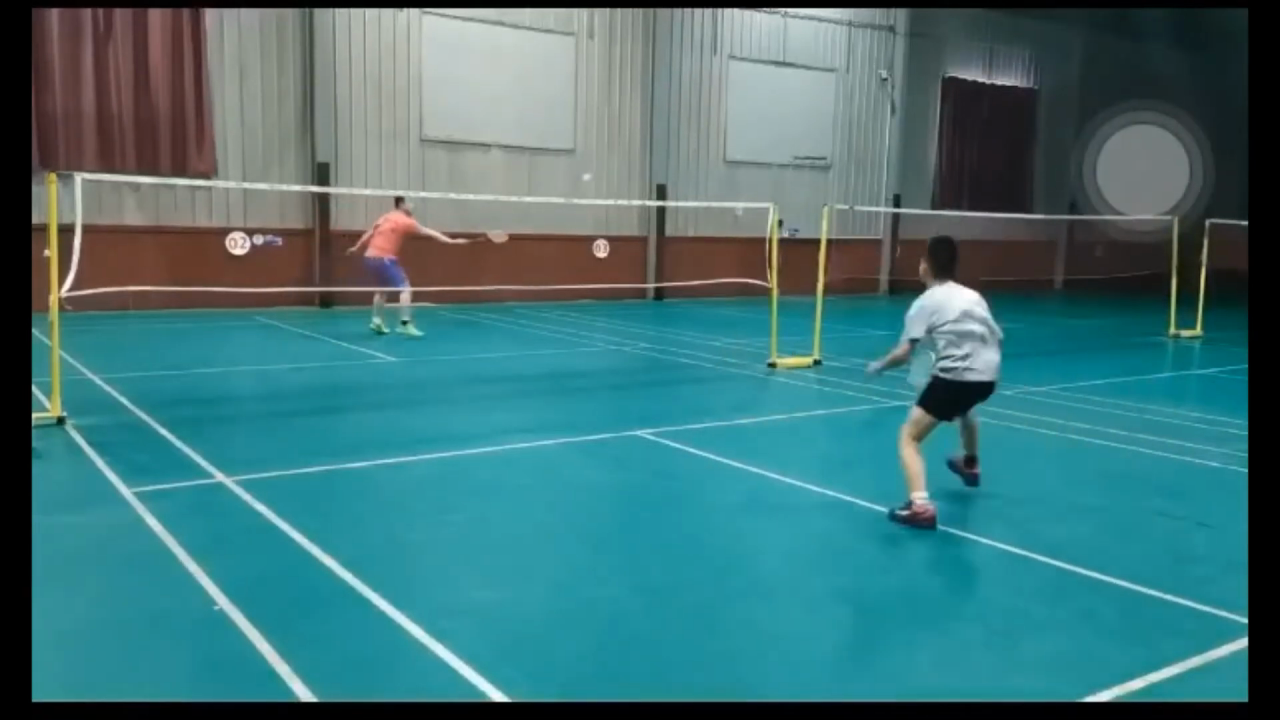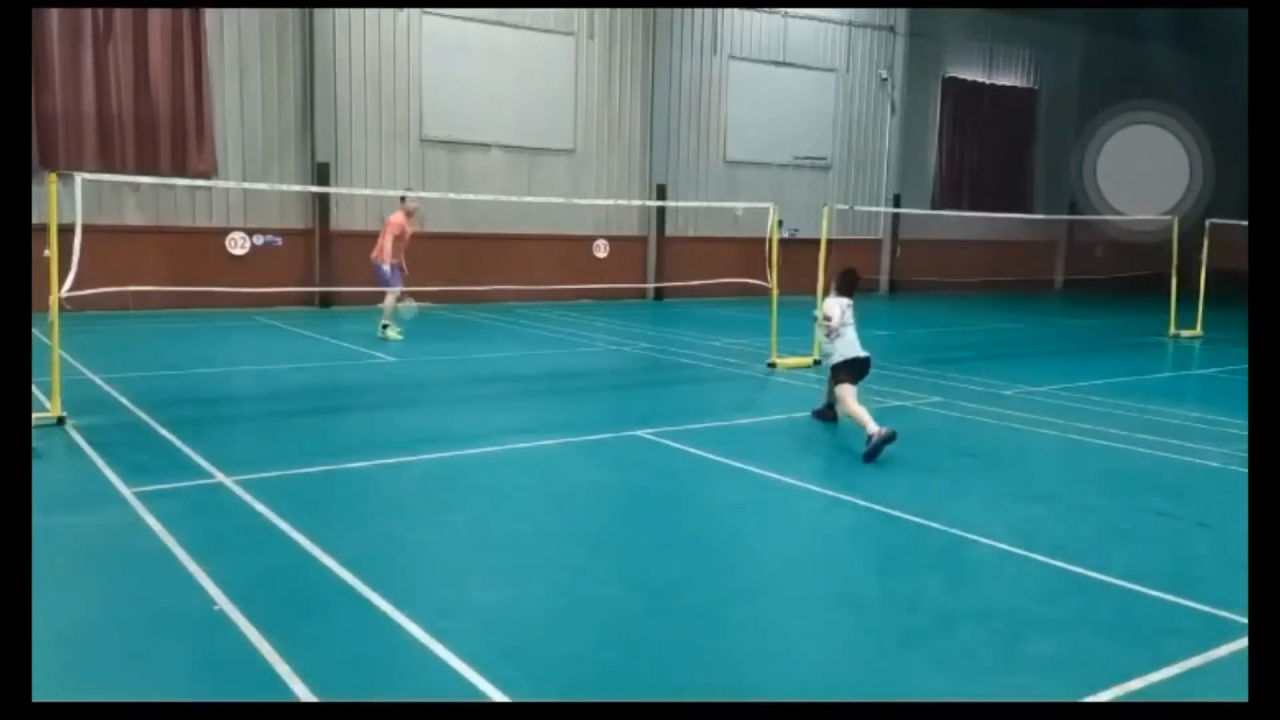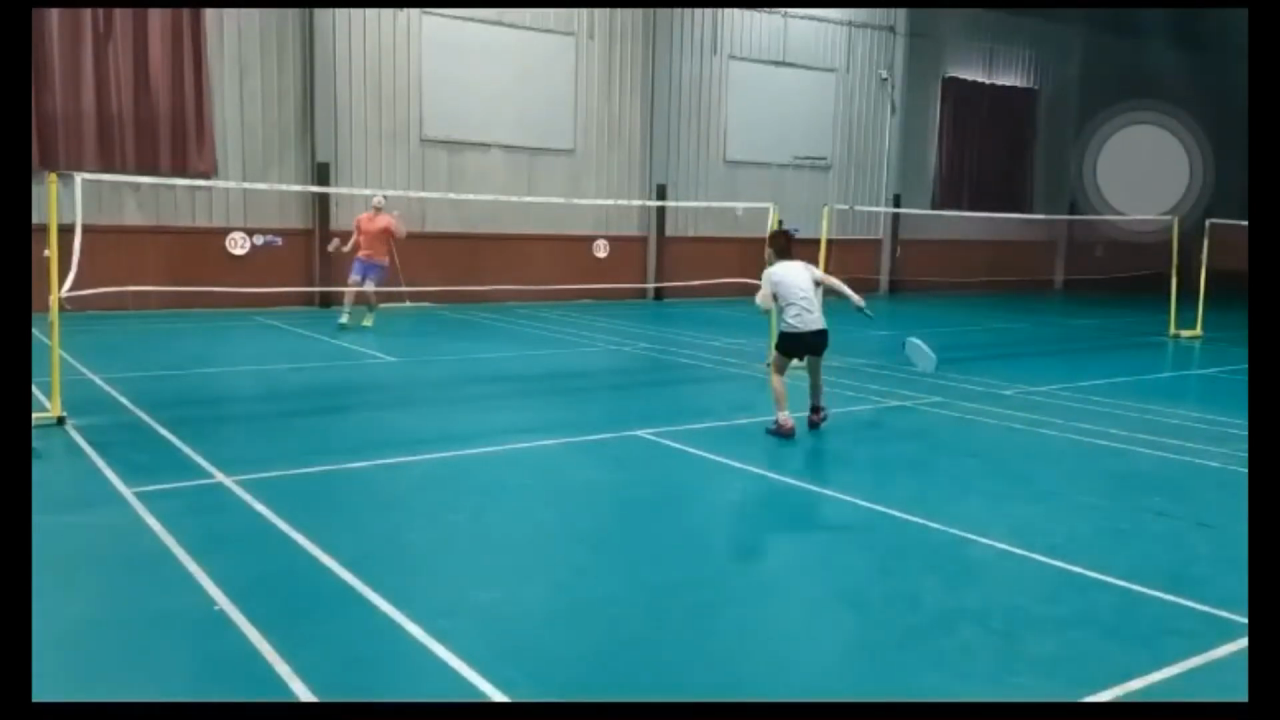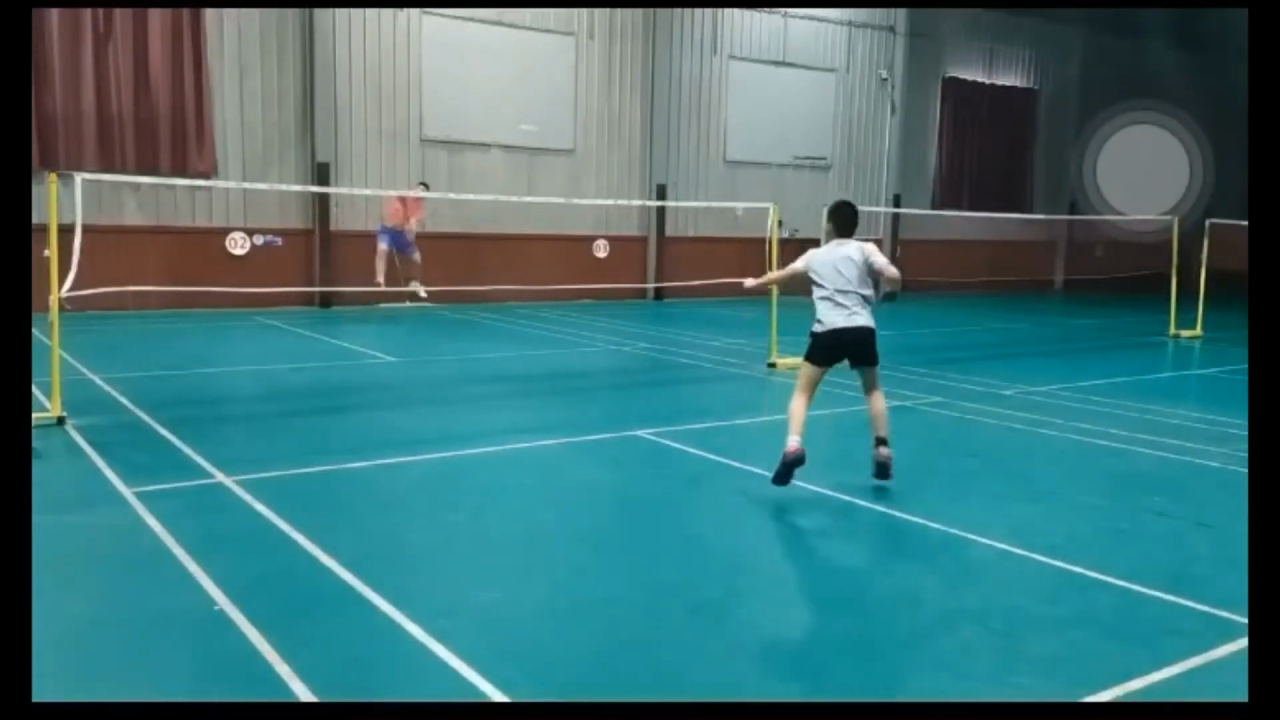
dt=0.7s
person 1, frame 1
left shoulder: (925, 303)
right shoulder: (972, 296)
left elbow: (903, 353)
right elbow: (997, 338)
left wrist: (878, 366)
left hip: (953, 378)
right hip: (986, 378)
left knee: (909, 439)
right knee: (963, 410)
left ankle: (922, 506)
right ankle: (971, 465)
person 1, frame 2
left shoulder: (830, 303)
right shoulder: (847, 304)
left elbow: (835, 318)
left wrist: (828, 325)
left hip: (844, 359)
right hip: (861, 358)
left knee: (848, 406)
right knee: (834, 379)
left ankle: (876, 433)
right ankle: (829, 409)
person 1, frame 3
left shoulder: (770, 273)
right shoulder: (804, 267)
right elbow: (829, 281)
left wrist: (761, 299)
right wrist: (854, 297)
left hip: (792, 331)
right hip: (818, 329)
left knee: (776, 371)
right knee: (814, 371)
left ankle: (784, 422)
right ankle: (816, 412)
person 1, frame 4
left shoulder: (815, 255)
right shoulder: (865, 249)
left elbow: (782, 275)
right elbow: (893, 275)
left wrist: (756, 282)
right wrist: (889, 292)
left hip: (827, 331)
right hip: (861, 330)
left knee: (801, 393)
right knee: (873, 390)
left ankle: (793, 447)
right ankle: (882, 448)
